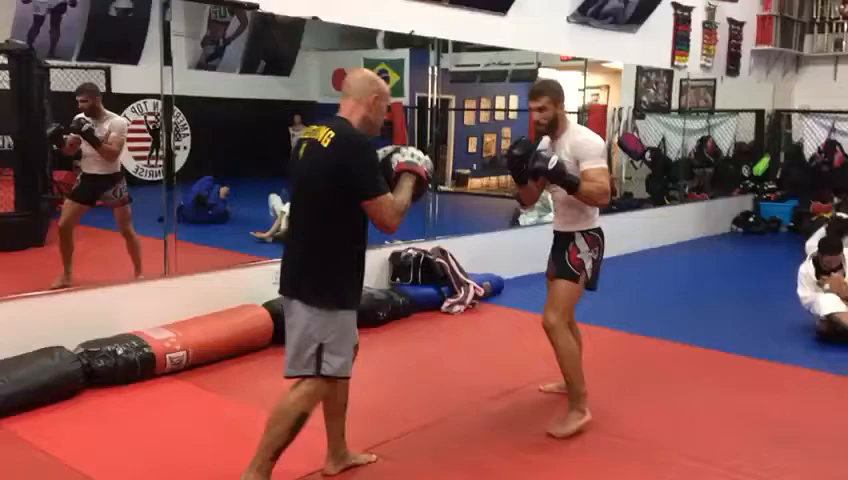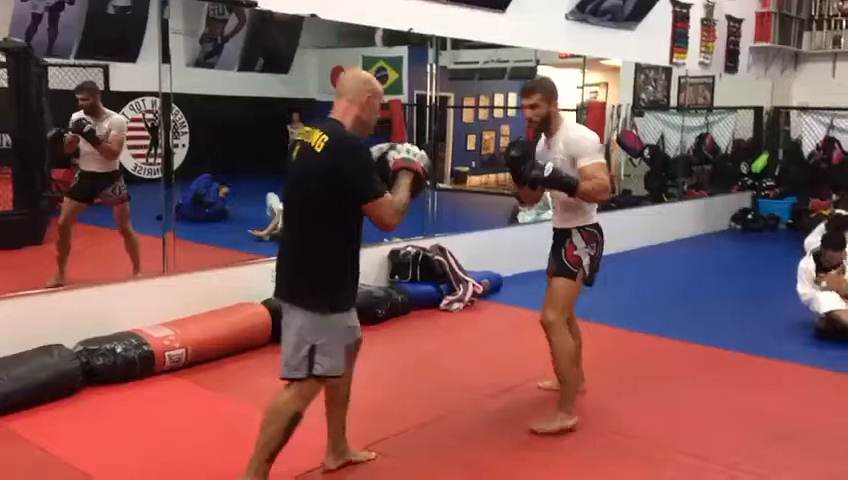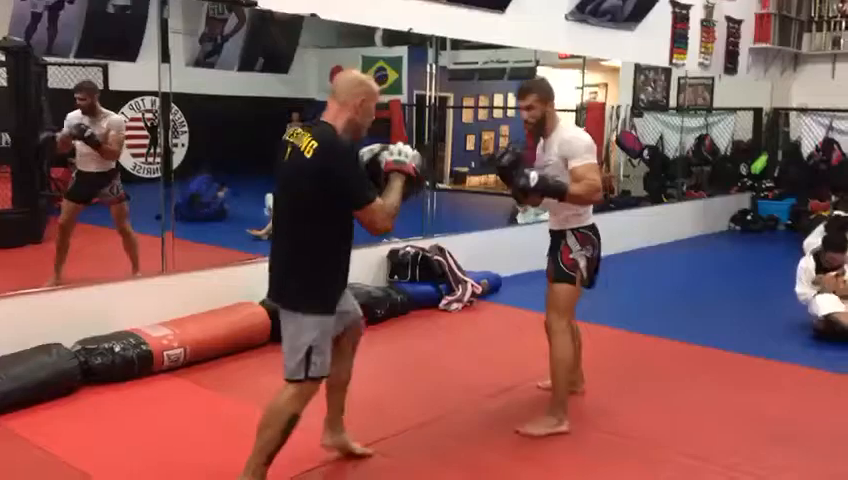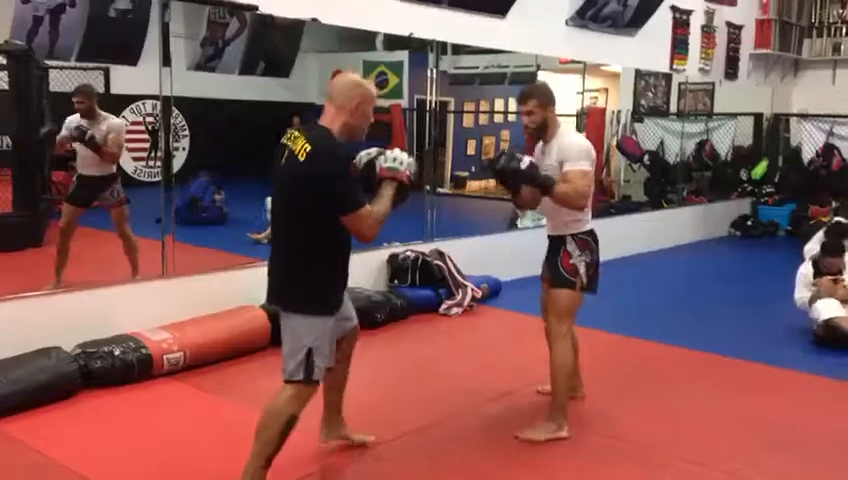
dt=0.1s
person 1, frame 1
left shoulder: (315, 134)
right shoulder: (353, 143)
right elbow: (389, 218)
left wrist: (379, 173)
right wrist: (409, 177)
left hip: (312, 272)
right hip: (323, 280)
left knee: (338, 365)
right knee: (313, 382)
person 1, frame 2
left shoulder: (308, 136)
right shoulder: (348, 146)
right elbow: (389, 217)
left wrist: (374, 173)
right wrist: (406, 174)
left hip: (309, 272)
right hip: (316, 281)
left knee: (345, 351)
right knee: (304, 382)
person 1, frame 3
left shoulder: (301, 135)
right shoulder: (335, 152)
right elbow: (380, 221)
left wrist: (361, 169)
right wrist: (397, 175)
left hip: (313, 272)
right hip: (306, 281)
left knee: (350, 328)
right knee: (303, 383)
left ankle: (335, 429)
person 1, frame 4
left shoulder: (299, 138)
right shoulder: (330, 155)
right elbow: (367, 228)
left wrist: (355, 172)
right wrist: (390, 182)
left hip: (315, 275)
right hip: (306, 285)
left knee: (346, 335)
right knee: (301, 385)
left ankle: (333, 425)
person 2, frame 1
left shoulder: (586, 141)
right shoulder: (543, 145)
left elbow: (602, 194)
right elbow: (528, 199)
left wrist: (562, 176)
right wrist: (519, 170)
left hip: (583, 240)
right hip: (562, 237)
left knee: (553, 321)
right knee: (564, 317)
left ankle: (577, 409)
right ankle: (575, 381)
person 2, frame 2
left shoulder: (580, 138)
right shoulder: (542, 143)
left elbow: (602, 190)
right elbow: (529, 198)
left wrist: (561, 180)
right wrist: (519, 172)
left hip: (581, 236)
right hip: (562, 234)
left knee: (552, 318)
right knee: (563, 314)
left ankle: (567, 411)
right ankle: (574, 378)
person 2, frame 3
left shoulder: (575, 139)
right shoulder: (542, 145)
left elbow: (594, 192)
right elbow: (536, 200)
left wrist: (544, 186)
right wrist: (519, 183)
left hip: (578, 238)
right hip: (561, 236)
left knee: (556, 323)
right knee: (561, 315)
left ankle: (557, 416)
right ankle: (573, 378)
person 2, frame 4
left shoulder: (573, 144)
right shoulder: (540, 148)
left elbow: (579, 198)
right elbow: (531, 202)
left wrist: (536, 177)
right wrist: (513, 179)
left hip: (576, 244)
right hip: (557, 241)
left knee: (556, 329)
right knee: (556, 319)
left ankle: (556, 422)
right ankle: (573, 383)
person 3, frame 1
left shoulder: (117, 122)
right shoulder: (79, 120)
left elbow: (113, 154)
right elbow: (70, 151)
left wrist: (90, 136)
right wrist: (62, 140)
left hip: (111, 180)
right hip: (87, 179)
left knee: (127, 230)
right knee: (64, 225)
left ankle: (139, 274)
right ankle: (66, 275)
person 3, frame 2
left shoulder: (117, 120)
right shoulder: (77, 117)
left elbow: (113, 153)
right elbow: (68, 149)
left wrist: (91, 136)
right wrist: (62, 139)
left hip: (109, 178)
right hip: (85, 177)
left knee: (125, 228)
right knee: (63, 224)
left ankle: (137, 272)
right ankle: (60, 274)
person 3, frame 3
left shoulder: (114, 120)
right shoulder: (72, 118)
left elbow: (114, 155)
right elbow: (62, 148)
left wrist: (92, 140)
right wrist: (55, 140)
left hip: (107, 178)
right hip: (82, 177)
left knee: (123, 228)
right knee: (63, 225)
left ankle: (136, 271)
right ankle: (57, 276)
person 3, frame 4
left shoulder: (114, 123)
right shoulder: (72, 121)
left elbow: (114, 157)
right elbow: (59, 149)
left wrist: (92, 142)
right wrist: (52, 140)
left hip: (107, 182)
right hip: (82, 181)
left knee: (123, 231)
right knee: (63, 229)
left ankle: (136, 275)
right ankle: (57, 279)
